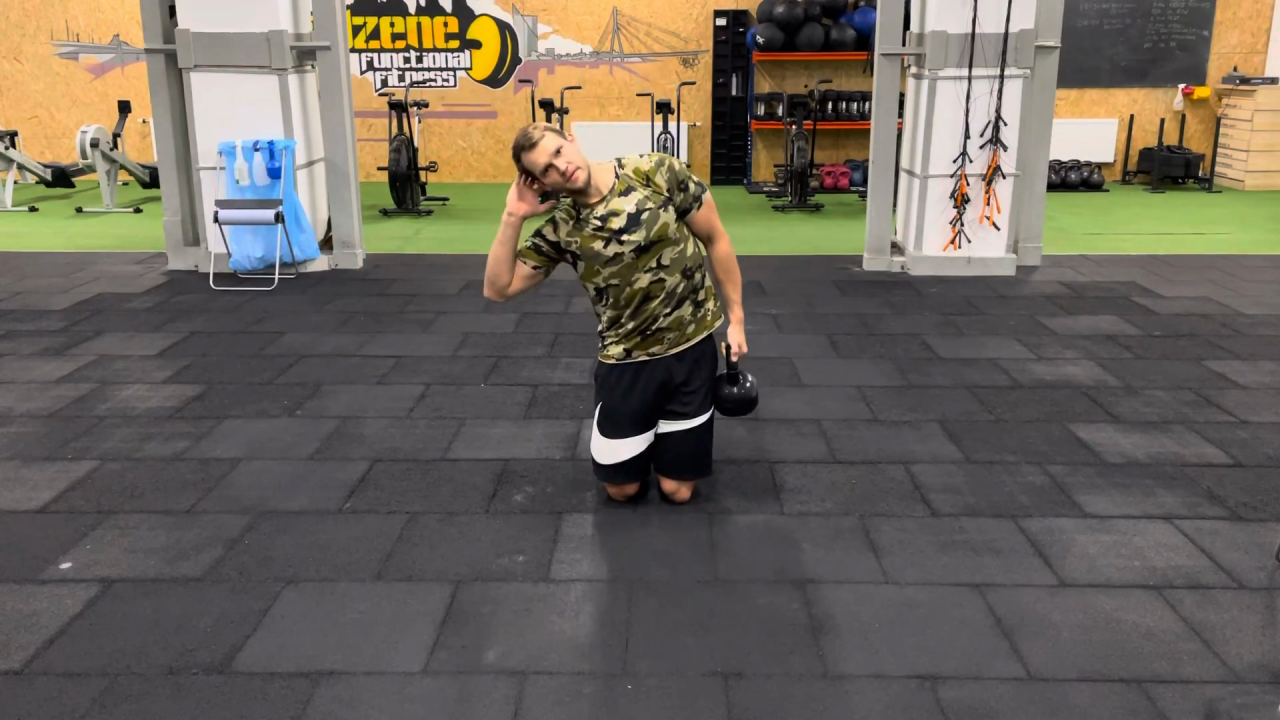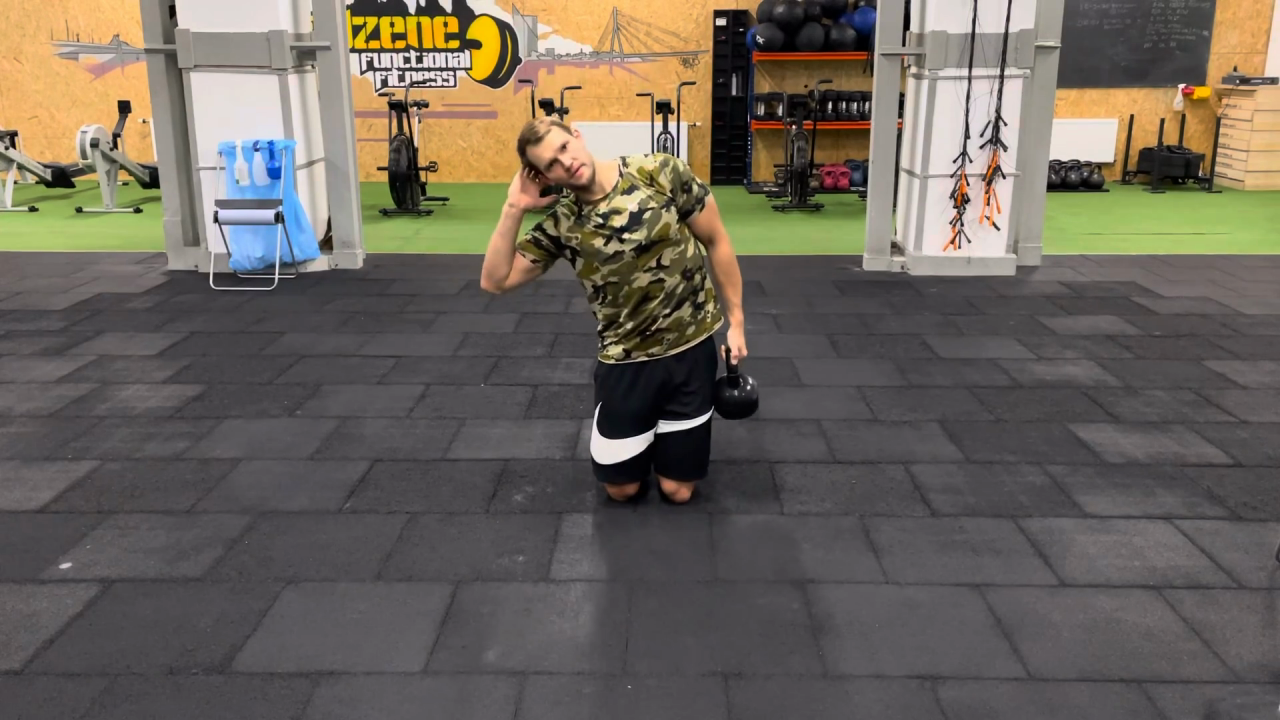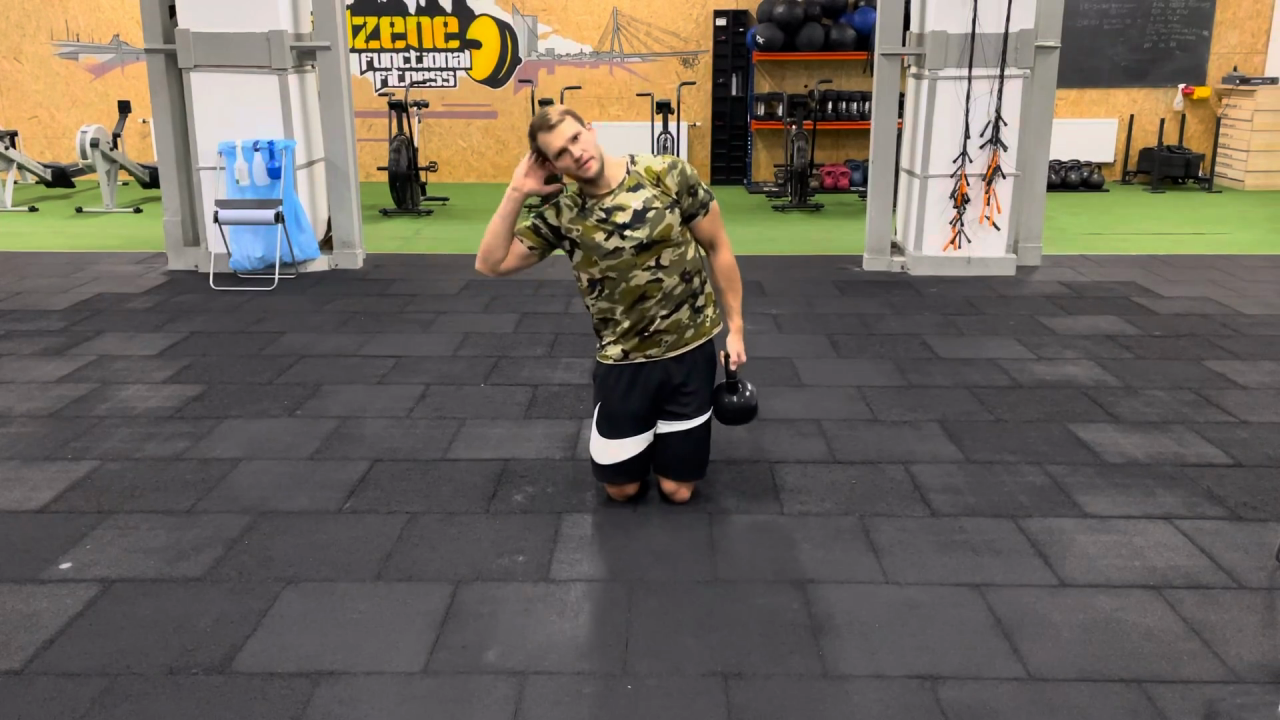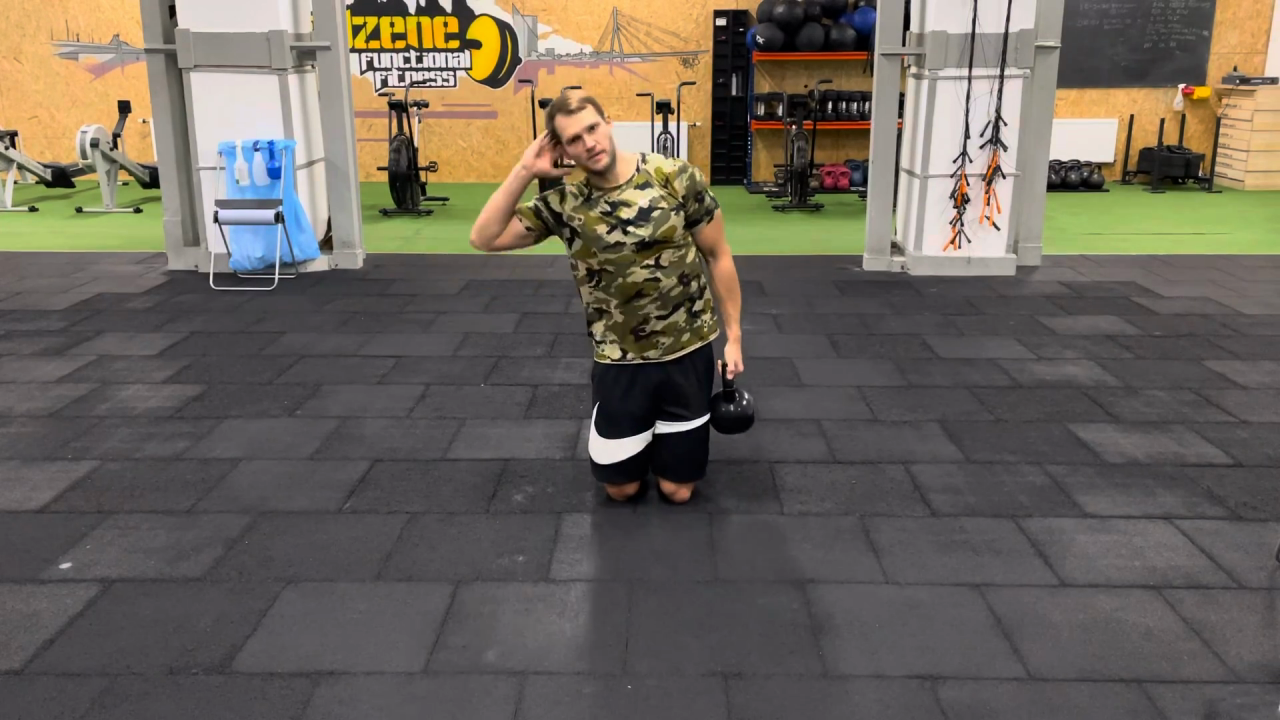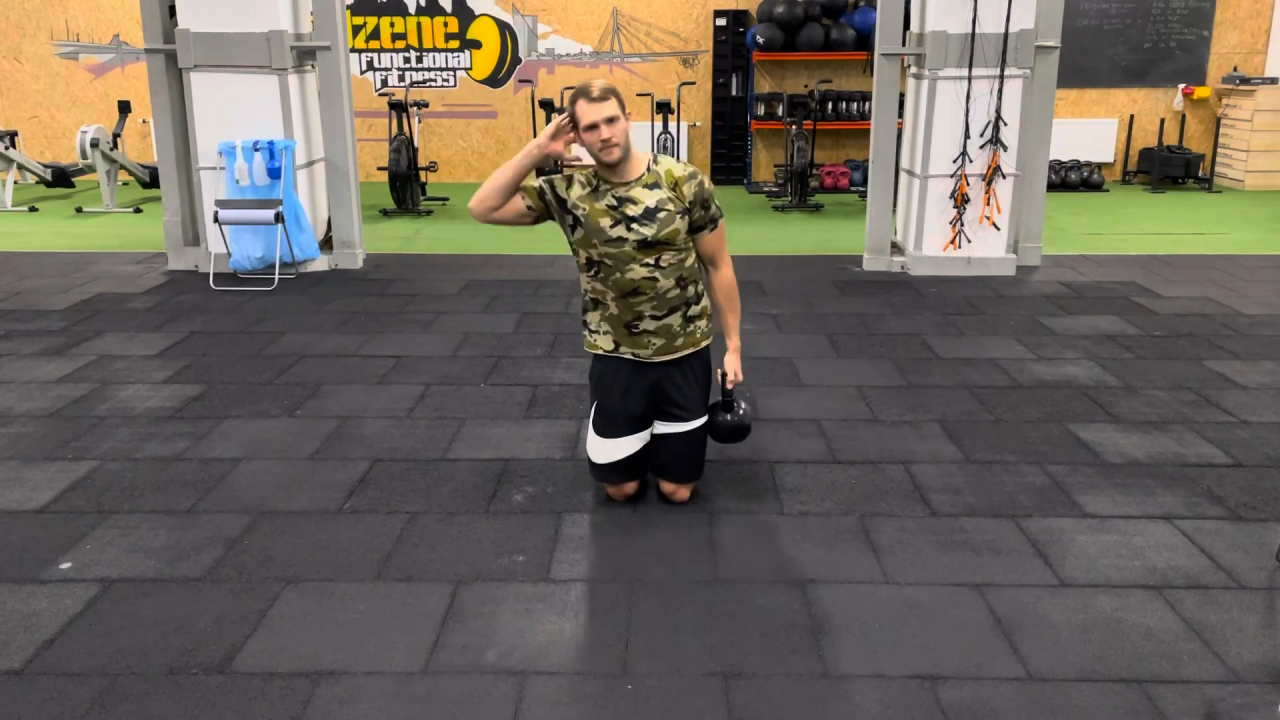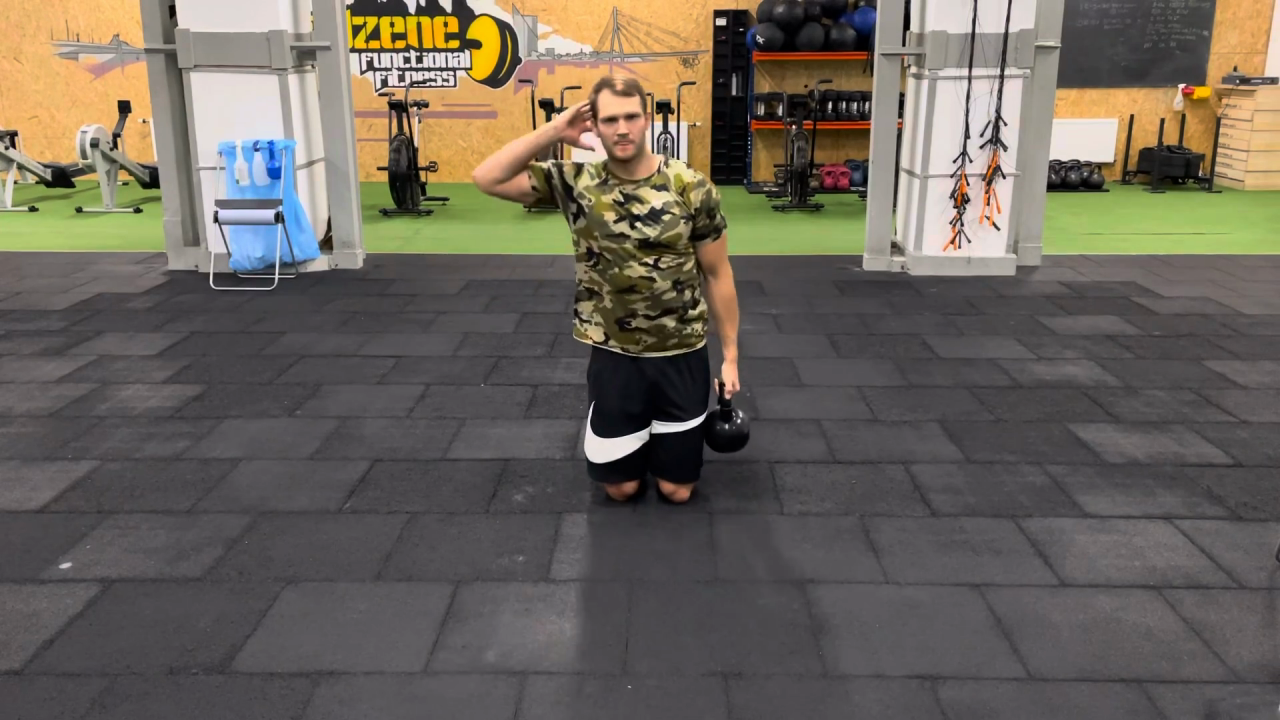
dt=0.1s
person 1, frame 1
left shoulder: (659, 173)
right shoulder: (559, 230)
left elbow: (715, 239)
right elbow: (497, 288)
left wrist: (735, 317)
right wrist: (513, 216)
left hip: (691, 348)
right hip: (626, 359)
left knee: (677, 490)
right knee: (621, 488)
left ankle: (668, 438)
right ankle: (642, 432)
person 1, frame 2
left shoulder: (663, 175)
right shoulder: (560, 225)
left elbow: (717, 243)
right elbow: (495, 280)
left wrist: (735, 320)
right wrist: (515, 207)
left hip: (691, 349)
right hip: (625, 359)
left knee: (677, 490)
right knee: (621, 489)
left ankle: (666, 441)
right ankle: (639, 440)
person 1, frame 3
left shoulder: (670, 175)
right shoulder: (561, 216)
left elbow: (718, 249)
right elbow: (490, 264)
left wrist: (734, 327)
right wrist: (517, 193)
left hip: (689, 351)
right hip: (623, 359)
left knee: (677, 491)
right knee: (621, 489)
left ankle: (668, 439)
right ankle: (639, 435)
person 1, frame 4
left shoulder: (677, 179)
right shoulder: (564, 204)
left elbow: (718, 258)
right elbow: (484, 238)
left wrist: (733, 336)
right wrist: (525, 170)
left hip: (688, 353)
right hip: (621, 360)
left knee: (677, 490)
right knee: (621, 488)
left ankle: (663, 436)
right ankle: (638, 436)
person 1, frame 5
left shoulder: (685, 184)
right shoulder: (569, 192)
left elbow: (719, 267)
right elbow: (481, 209)
left wrist: (732, 345)
right wrist: (535, 151)
left hip: (684, 355)
right hip: (617, 357)
left knee: (676, 490)
right knee: (620, 488)
left ankle: (665, 437)
right ankle: (637, 434)
person 1, frame 6
left shoulder: (692, 189)
right shoulder: (575, 181)
left elbow: (718, 276)
right elbow: (486, 179)
left wrist: (730, 356)
right wrist: (555, 131)
left hip: (681, 355)
right hip: (614, 355)
left knee: (676, 490)
right knee: (620, 487)
left ankle: (661, 436)
right ankle: (635, 432)
